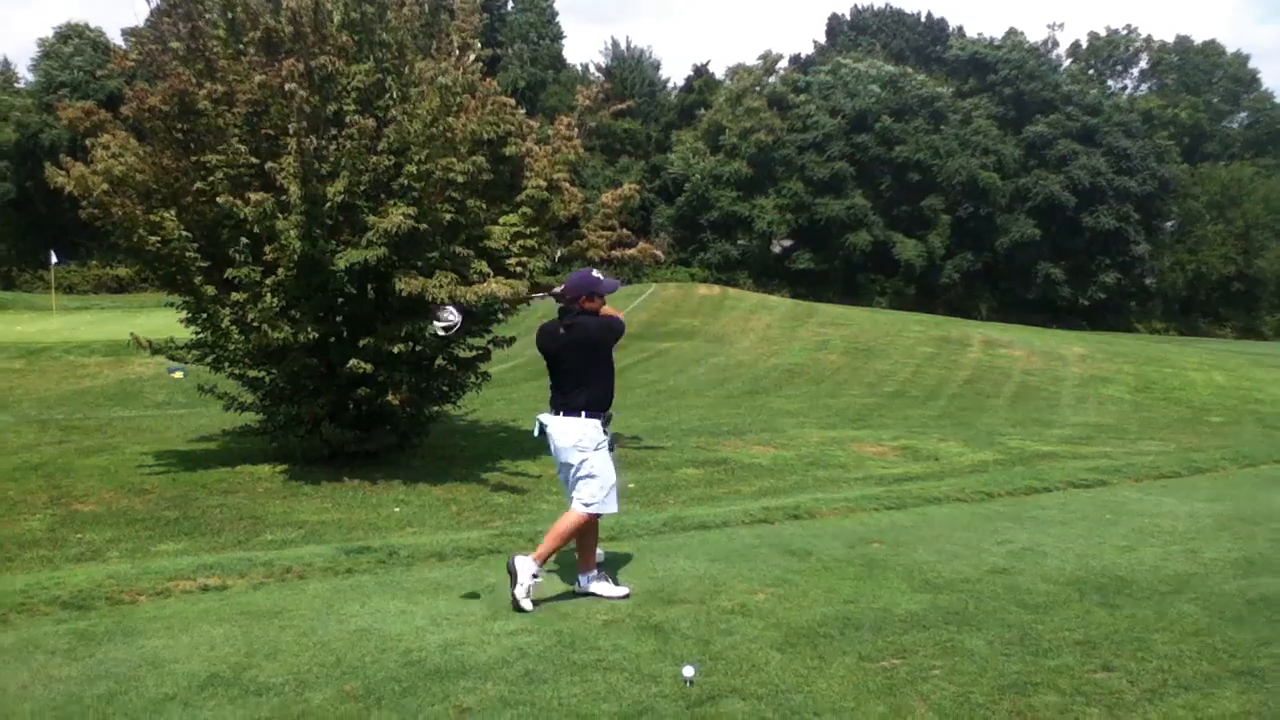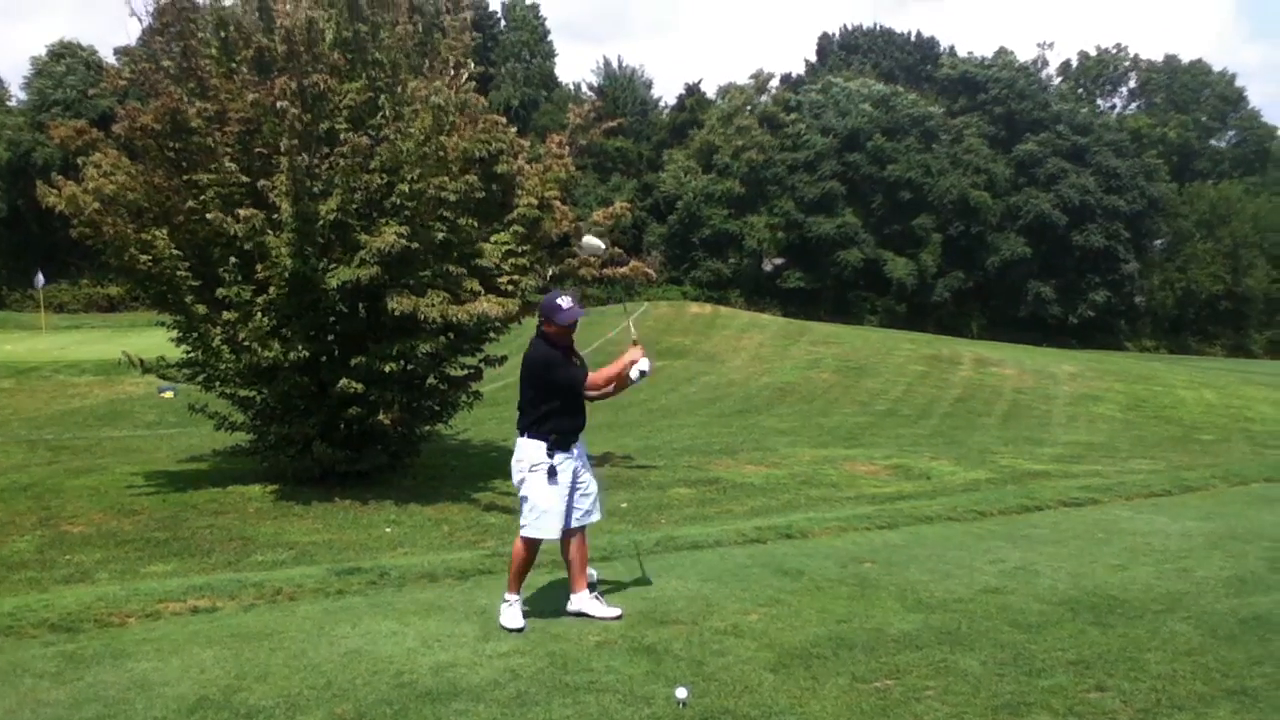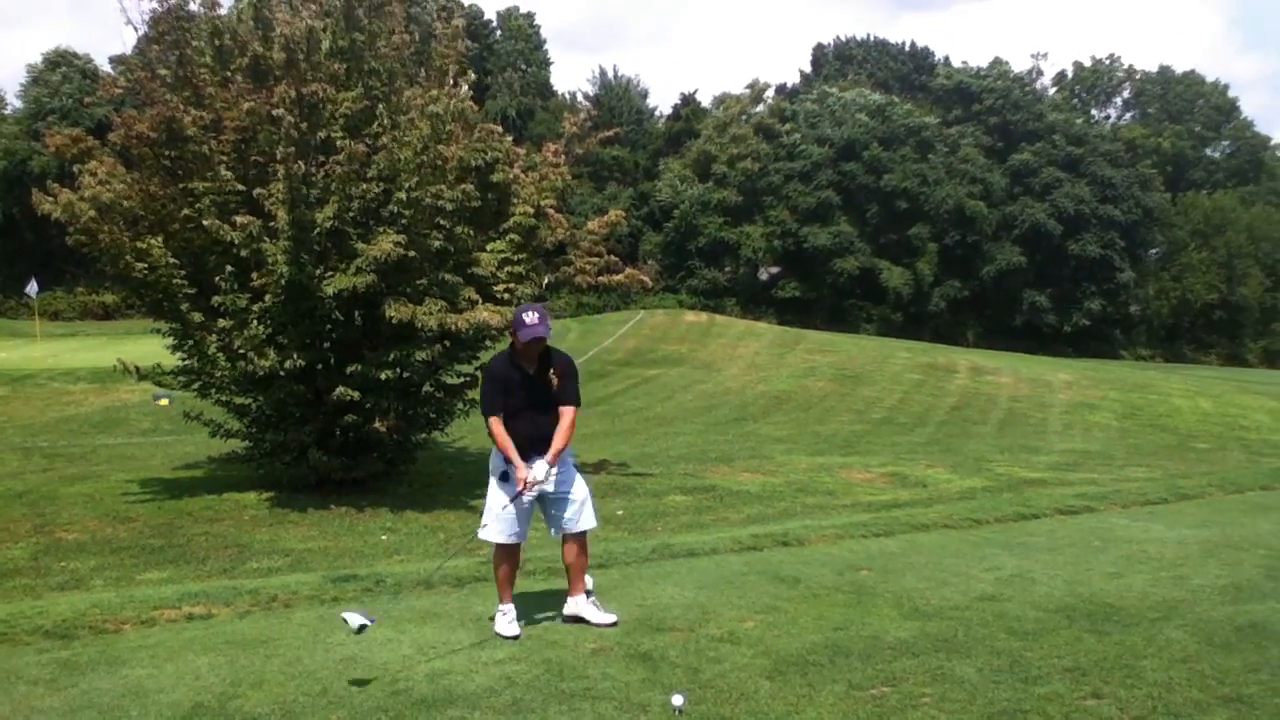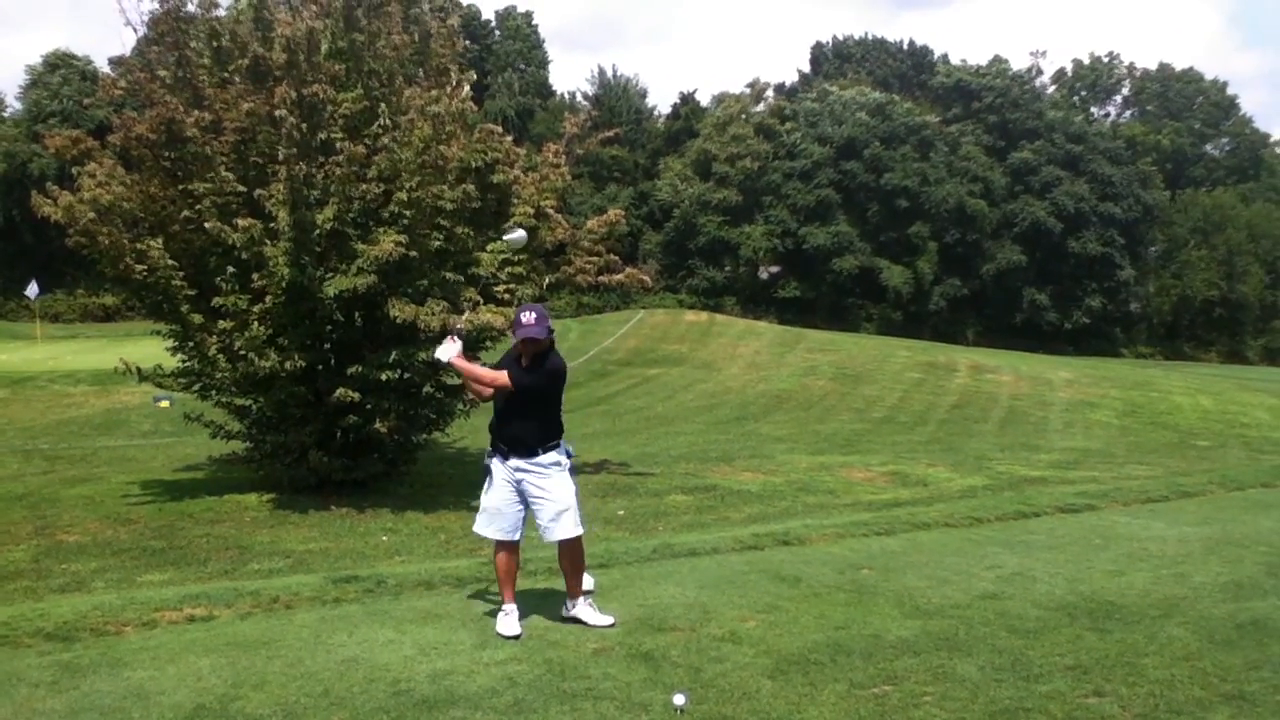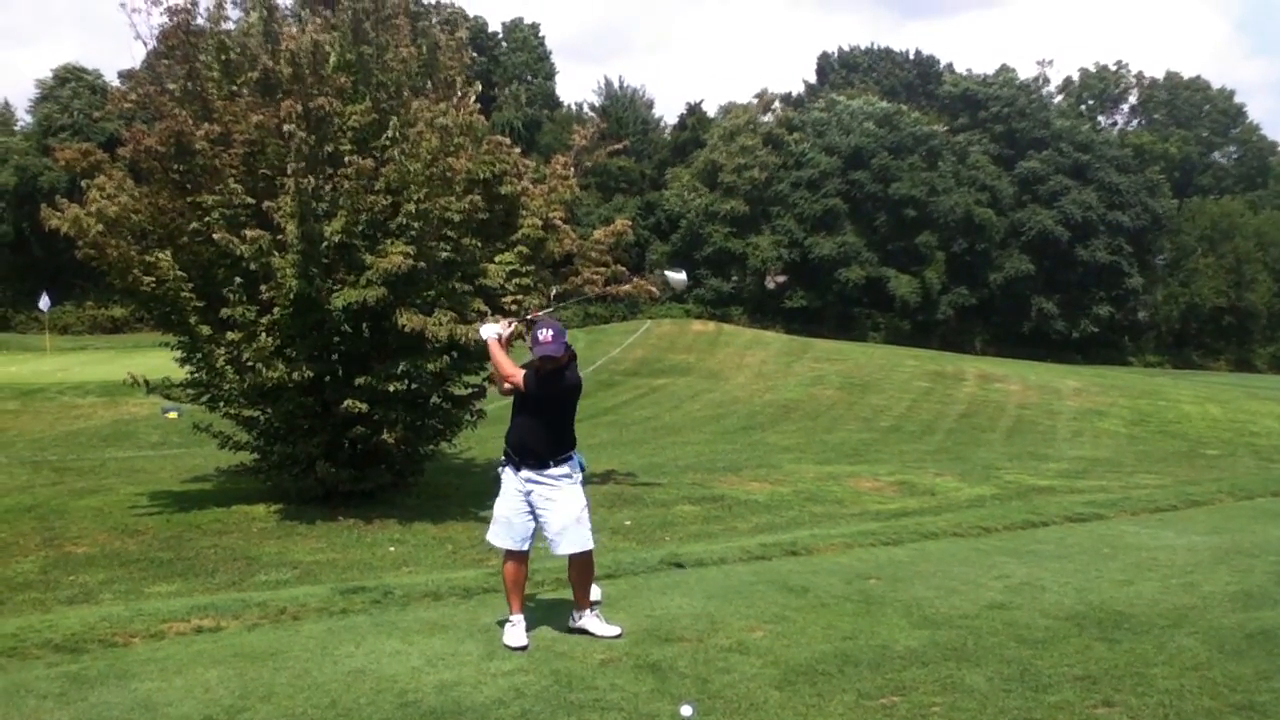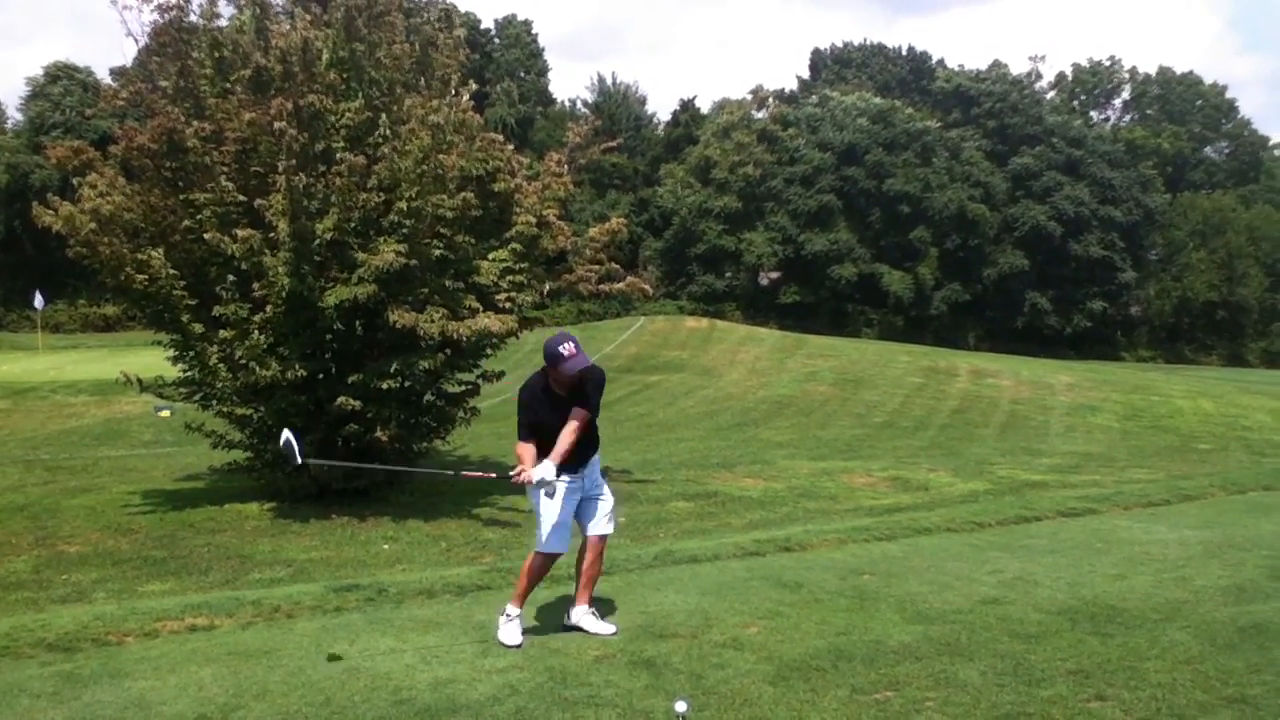
dt=0.3s
person 1, frame 1
left shoulder: (549, 332)
right shoulder: (595, 328)
right elbow: (615, 319)
left wrist: (567, 298)
right wrist: (596, 306)
left hip: (564, 423)
right hip: (585, 428)
left knee: (589, 502)
right knee: (587, 504)
left ankle: (588, 574)
right ankle: (530, 564)
person 1, frame 2
left shoulder: (562, 349)
right shoulder: (542, 356)
left elbow: (587, 391)
right elbow: (591, 382)
left wrist: (625, 378)
right wrist: (628, 359)
left hip: (570, 449)
right hip: (542, 454)
left knee: (576, 525)
right knee: (537, 530)
left ankle: (580, 595)
right ankle: (511, 598)
person 1, frame 3
left shoulder: (563, 364)
right shoulder: (497, 368)
left elbow: (569, 415)
right elbow: (495, 422)
left wrist: (549, 461)
right wrist: (517, 465)
left hip: (554, 458)
right hip: (511, 462)
left knee: (576, 528)
right knee: (507, 538)
left ankle: (577, 600)
right ankle: (506, 608)
person 1, frame 4
left shoulder: (553, 367)
right shoulder: (513, 356)
left elbow: (497, 381)
right elbow: (487, 391)
left wrist: (454, 360)
right wrist: (459, 359)
left hip: (545, 462)
right hip: (503, 461)
left knee: (569, 533)
right knee: (504, 537)
left ankle: (575, 602)
right ankle: (509, 608)
person 1, frame 5
left shoulder: (566, 378)
right shoulder: (538, 366)
left elbow: (512, 377)
right elbow: (506, 385)
left wrist: (493, 342)
right wrist: (501, 342)
left hip: (557, 475)
right hip: (516, 472)
left knee: (579, 546)
right knee: (514, 547)
left ankle: (583, 613)
right ankle: (516, 618)
person 1, frame 6
left shoulder: (593, 377)
right shoulder: (532, 393)
left elbow: (574, 426)
right elbow: (526, 441)
left wrist: (551, 463)
right wrist: (532, 469)
left hip: (586, 467)
right hip: (555, 476)
left knee: (596, 538)
right knee: (550, 547)
left ankle: (580, 610)
right ankle: (512, 613)
